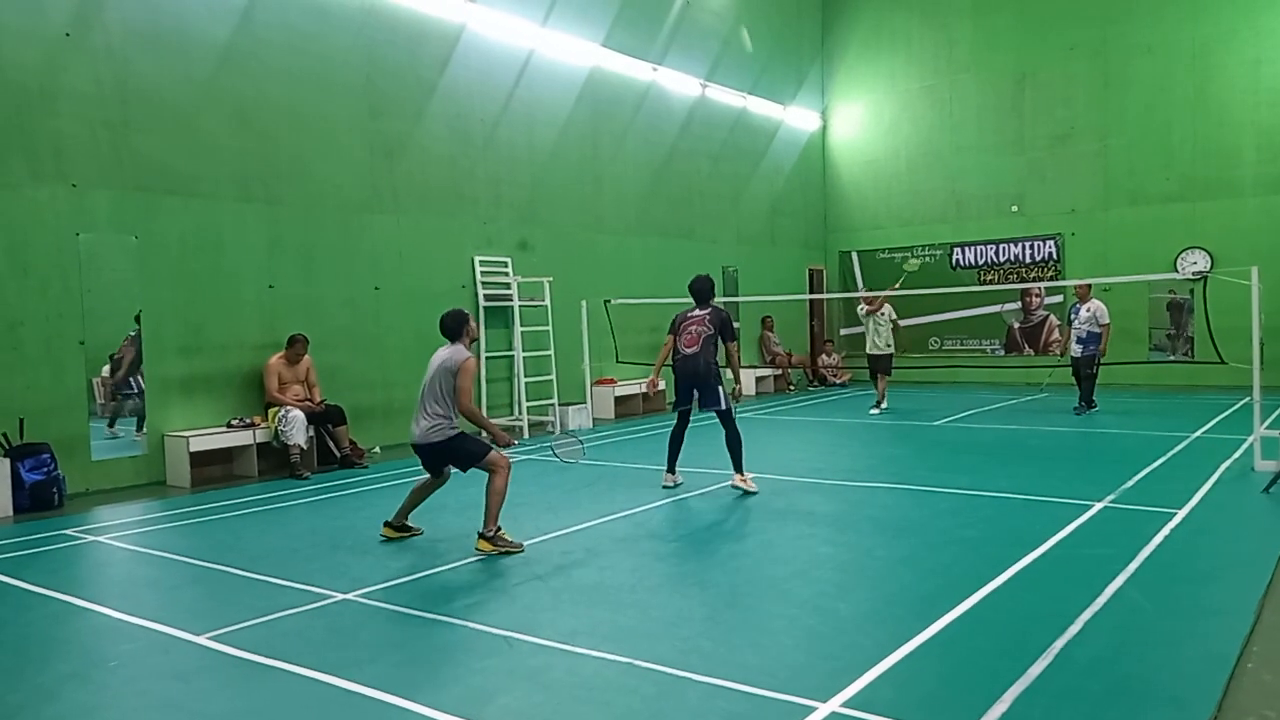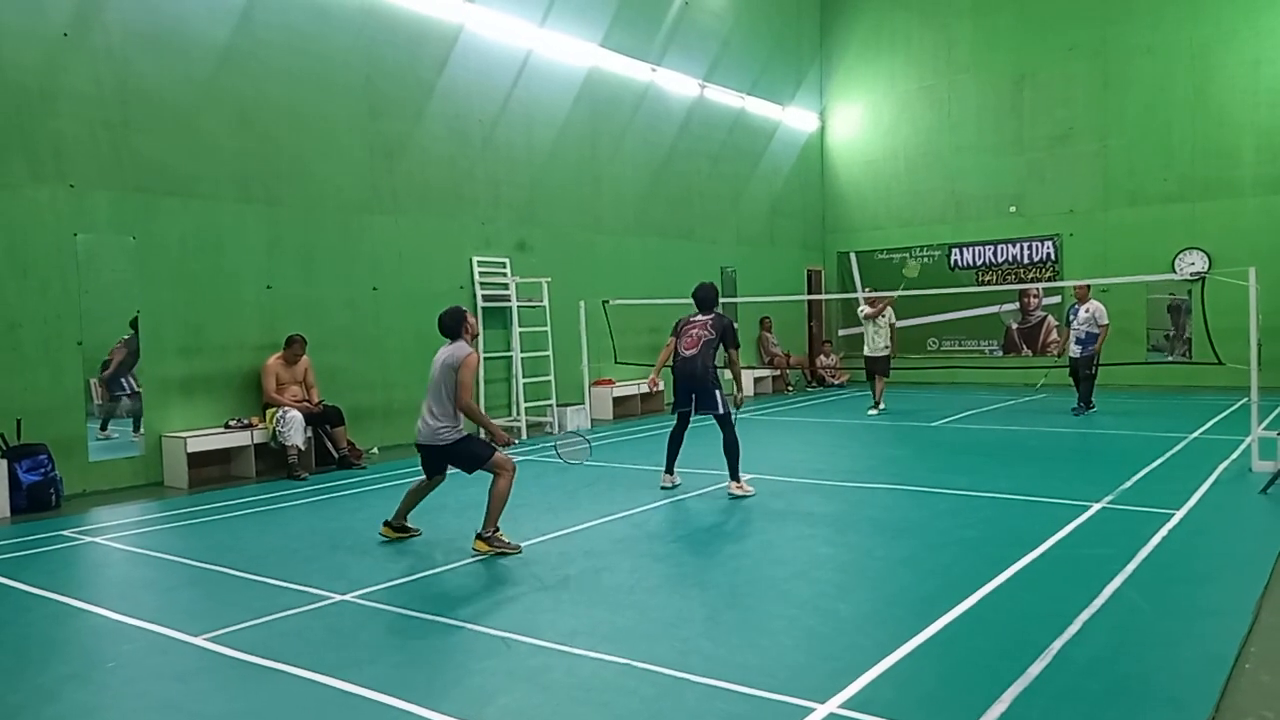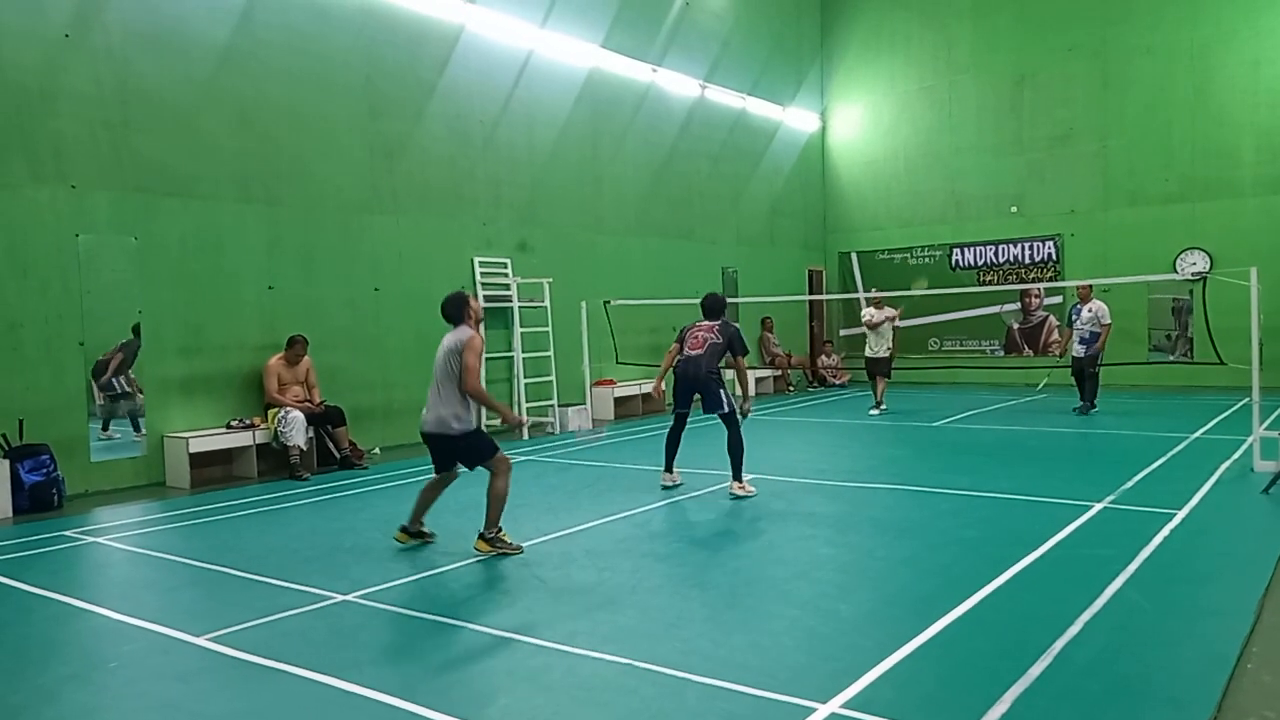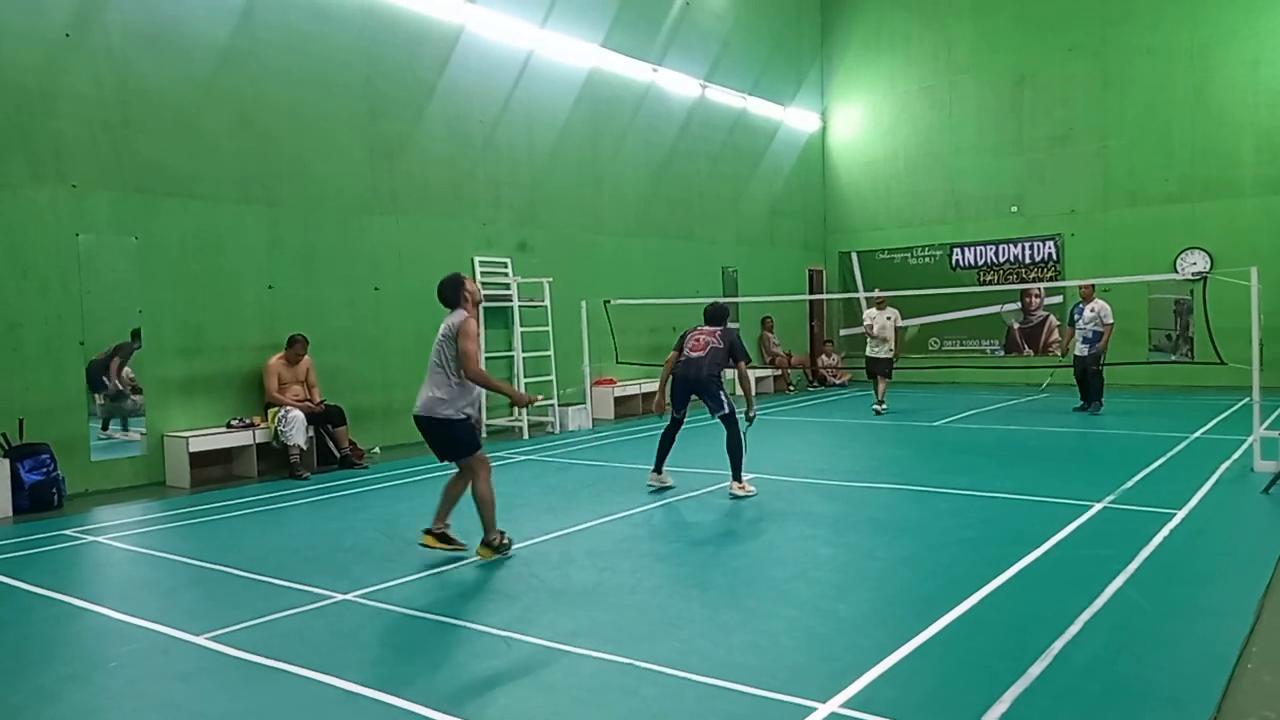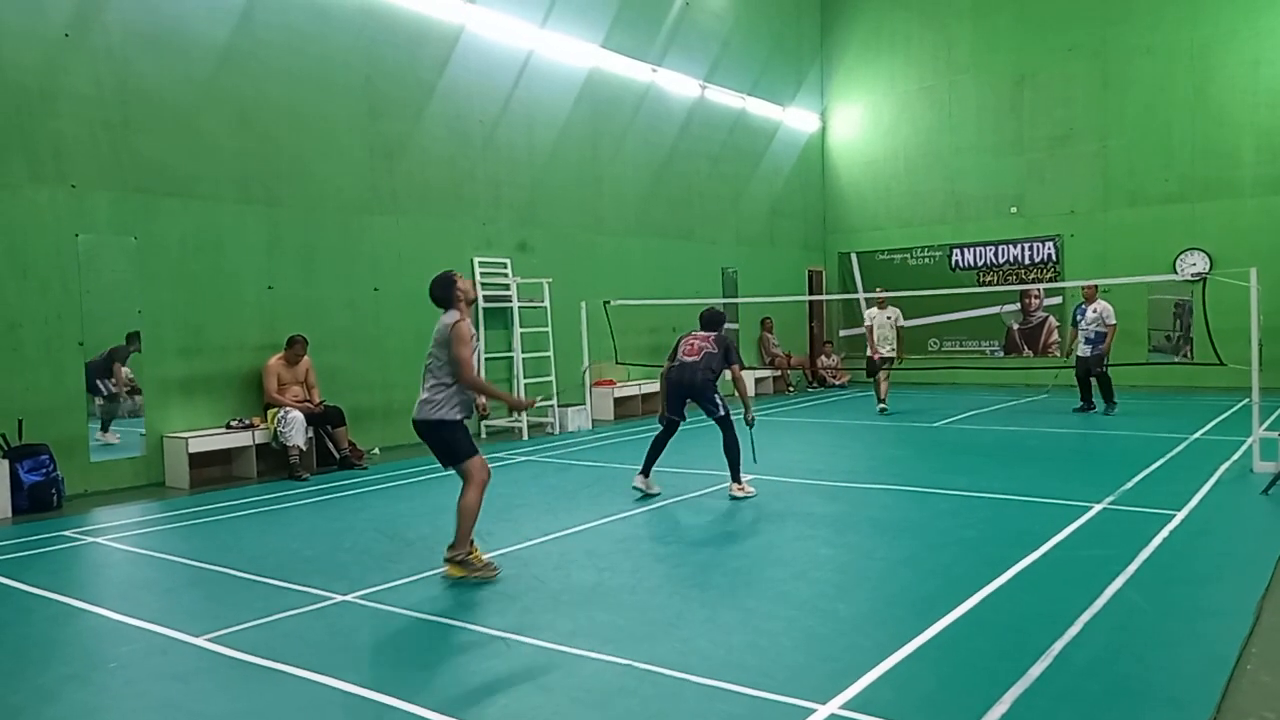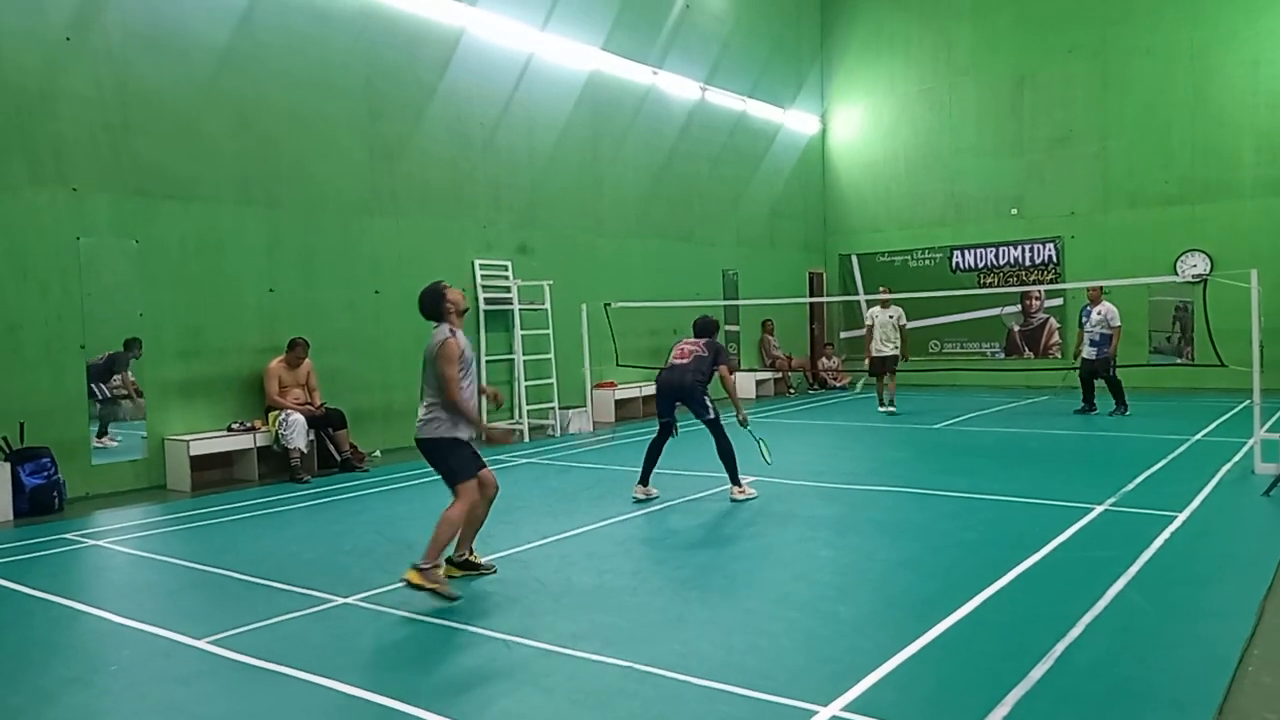
dt=0.1s
person 1, frame 1
left shoulder: (441, 353)
right shoulder: (466, 359)
right elbow: (465, 407)
right wrist: (495, 432)
left hip: (420, 435)
right hip: (441, 435)
left knee: (439, 477)
right knee: (500, 466)
left ankle: (396, 523)
right ankle: (489, 534)
person 1, frame 2
left shoulder: (445, 351)
right shoulder: (468, 355)
right elbow: (464, 403)
right wrist: (494, 430)
left hip: (426, 435)
right hip: (447, 436)
left knee: (434, 478)
right knee: (505, 467)
left ankle: (395, 523)
right ankle: (487, 535)
person 1, frame 3
left shoulder: (451, 338)
right shoulder: (472, 338)
right elbow: (470, 388)
right wrist: (504, 414)
left hip: (432, 426)
right hip: (453, 427)
left knee: (447, 474)
right knee: (501, 466)
left ankle: (411, 527)
right ankle: (491, 537)
person 1, frame 4
left shoulder: (453, 321)
right shoulder: (466, 321)
right elbow: (471, 371)
left wrist: (471, 412)
right wrist: (512, 394)
left hip: (429, 411)
right hip: (446, 412)
left knee: (468, 470)
right knee: (480, 469)
left ankle: (438, 530)
right ankle: (491, 540)
person 1, frame 5
left shoulder: (452, 321)
right shoulder: (458, 324)
right elbow: (467, 375)
left wrist: (477, 399)
right wrist: (509, 400)
left hip: (440, 414)
right hip: (438, 417)
left knee: (479, 475)
right knee: (477, 475)
left ankle: (463, 550)
right ankle: (461, 556)
person 1, frame 6
left shoulder: (450, 335)
right shoulder: (449, 340)
right elbow: (451, 397)
left wrist: (482, 389)
right wrist: (486, 429)
left hip: (450, 432)
right hip: (442, 435)
left knee: (488, 486)
right knee: (467, 497)
left ankle: (460, 557)
right ankle: (425, 569)
person 2, frame 1
left shoulder: (681, 317)
right shoulder: (720, 315)
left elbow: (668, 344)
right elbow: (731, 351)
left wrist: (655, 374)
right wrist: (738, 381)
left hip: (682, 369)
right hip: (706, 370)
left knee: (681, 421)
right knee: (728, 421)
left ankle: (670, 474)
right ankle: (739, 476)
person 2, frame 2
left shoulder: (683, 322)
right shoulder: (723, 322)
left elbow: (669, 346)
right elbow: (733, 359)
left wrist: (654, 373)
right wrist: (739, 389)
left hip: (680, 372)
right hip: (704, 373)
left knee: (681, 423)
right knee: (727, 425)
left ankle: (668, 475)
right ankle: (735, 482)
person 2, frame 3
left shoulder: (690, 327)
right shoulder: (730, 329)
left elbow: (672, 352)
right elbow: (740, 365)
left wrist: (659, 380)
right wrist: (746, 399)
left hip: (682, 373)
right hip: (707, 374)
left knee: (679, 422)
right knee: (733, 425)
left ankle: (668, 474)
right ankle: (737, 483)
person 2, frame 4
left shoulder: (690, 332)
right shoulder: (731, 335)
left elbow: (670, 360)
right elbow: (742, 371)
left wrist: (660, 392)
right wrist: (750, 404)
left hip: (681, 374)
right hip: (707, 377)
left knee: (674, 424)
right knee: (732, 425)
left ankle: (657, 474)
right ankle: (737, 483)
person 2, frame 5
left shoulder: (686, 338)
right shoulder: (725, 341)
left elbow: (667, 370)
right elbow: (736, 375)
left wrist: (664, 404)
right wrist: (747, 408)
left hip: (675, 379)
right hip: (701, 381)
left knee: (669, 428)
right knee: (727, 428)
left ankle: (642, 477)
right ankle: (737, 484)
person 2, frame 6
left shoulder: (679, 344)
right shoulder: (716, 347)
right elbow: (724, 375)
left wrist: (669, 415)
right wrist: (739, 410)
left hip: (664, 381)
right hip: (691, 383)
left knee: (663, 433)
right knee: (718, 433)
left ankle: (642, 486)
right ankle: (737, 487)
